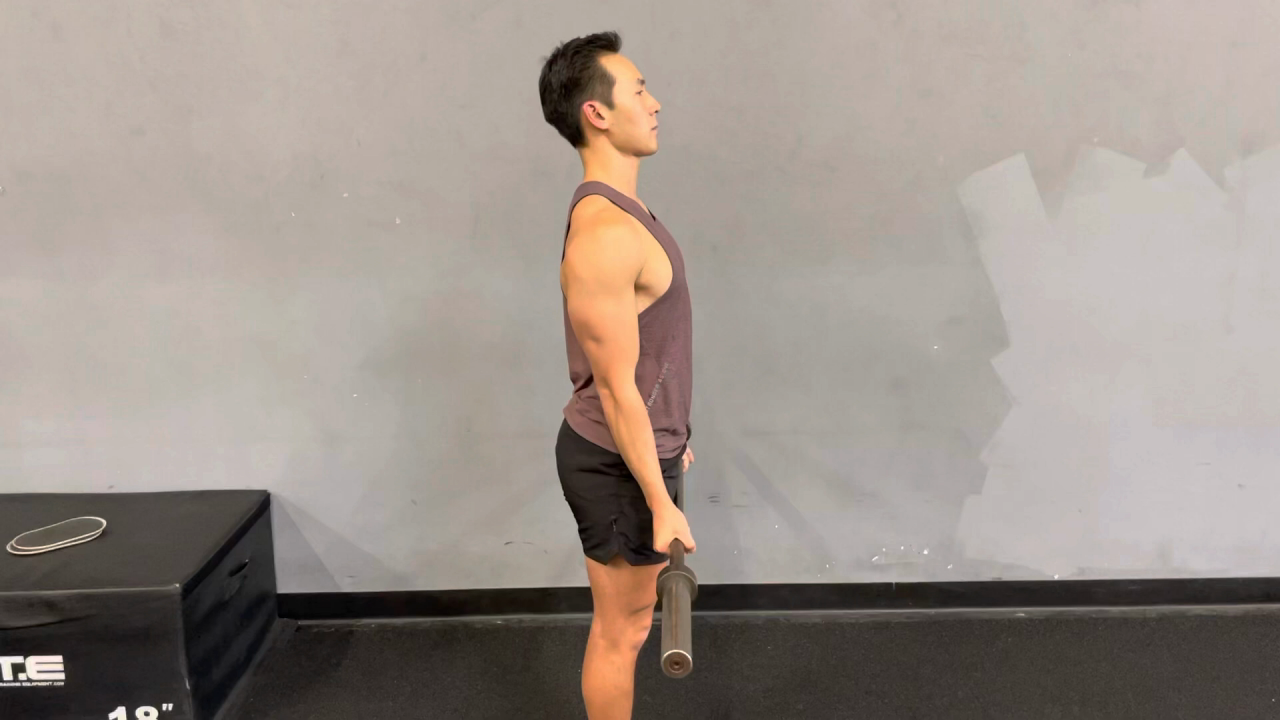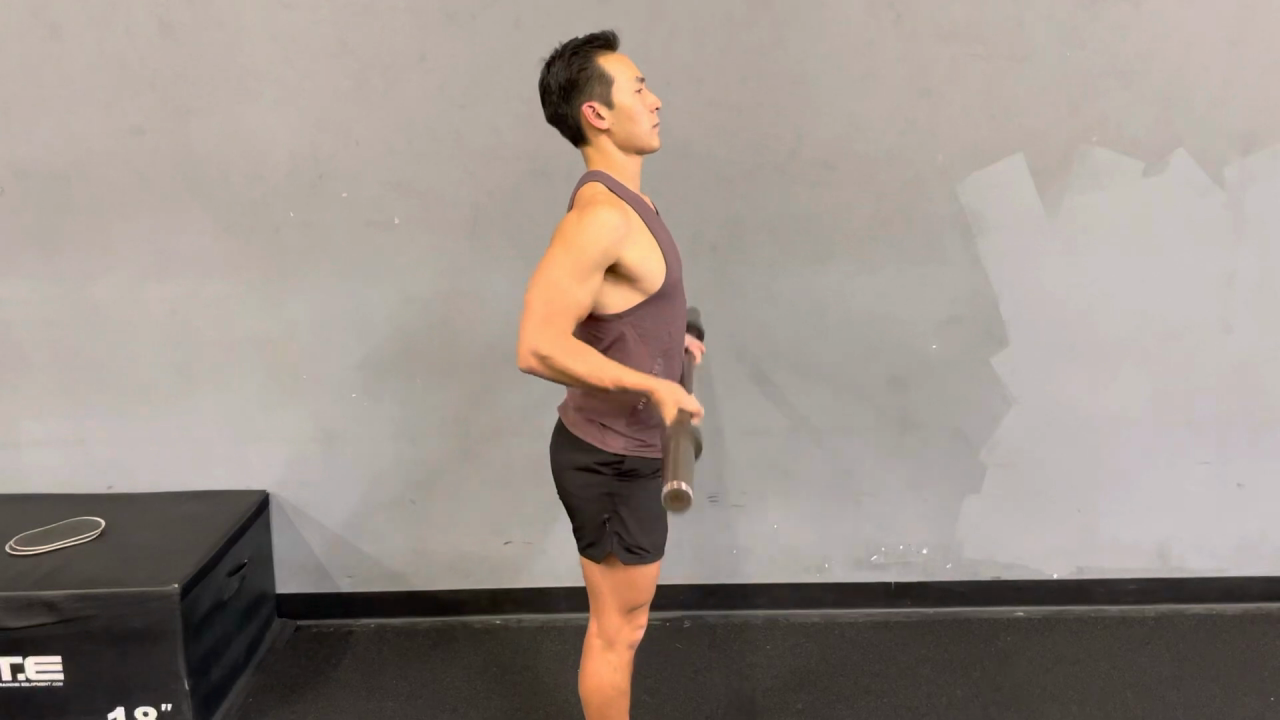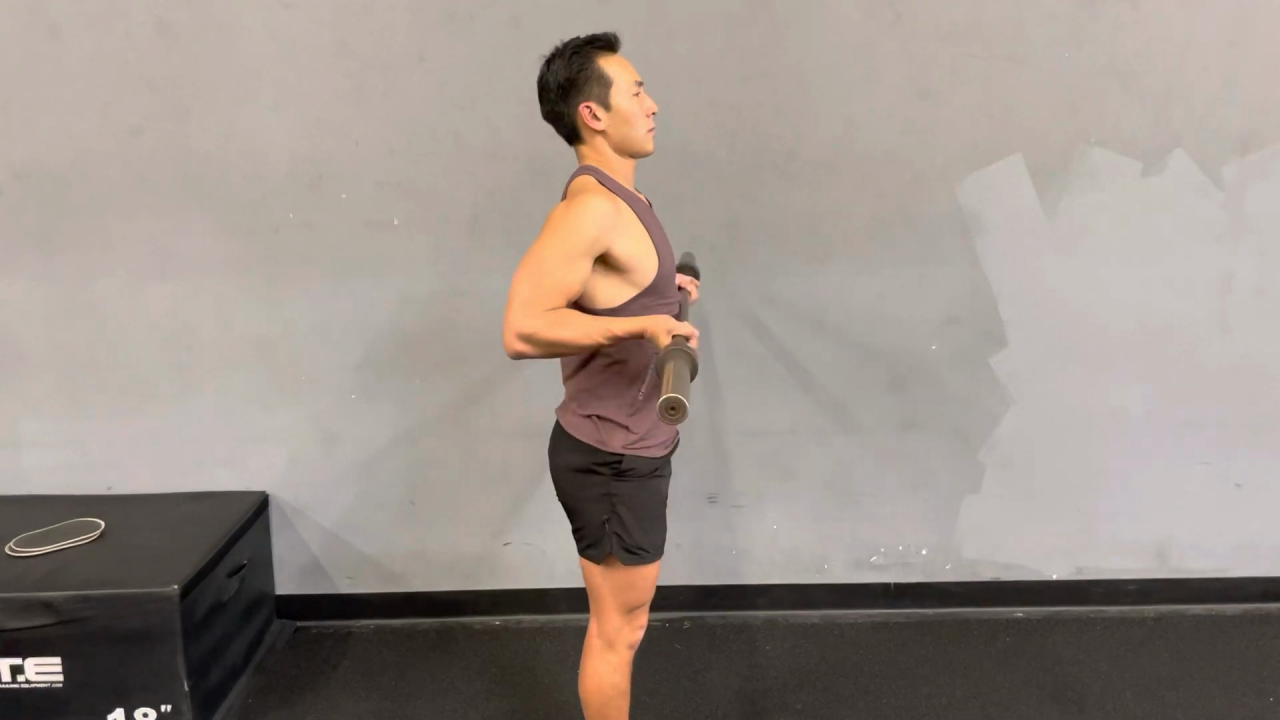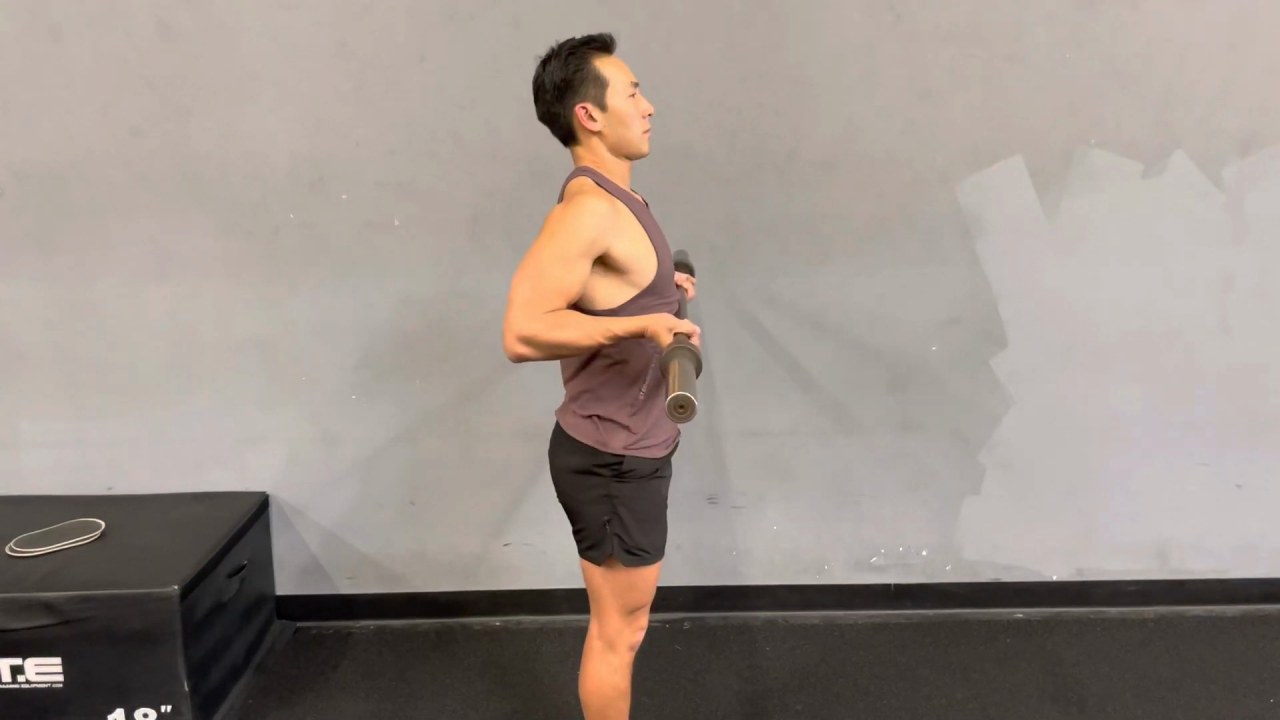
dt=0.5s
person 1, frame 1
left shoulder: (618, 209)
right shoulder: (606, 232)
right elbow: (615, 385)
left wrist: (671, 434)
right wrist: (661, 504)
left hip: (637, 449)
right hip: (619, 462)
left knee: (624, 623)
right knee: (622, 630)
person 1, frame 2
left shoulder: (623, 202)
right shoulder: (601, 215)
right elbow: (538, 346)
left wrist: (672, 340)
right wrist: (653, 386)
left hip: (624, 448)
right hip: (614, 456)
left knee: (620, 623)
right knee: (618, 628)
person 1, frame 3
left shoulder: (618, 198)
right shoulder: (592, 207)
right elbow: (523, 329)
left wrist: (663, 288)
right wrist: (642, 326)
left hip: (629, 447)
right hip: (611, 457)
left knee: (620, 623)
right knee: (618, 629)
person 1, frame 4
left shoulder: (614, 199)
right shoulder: (589, 208)
right elbow: (523, 331)
left wrist: (662, 286)
right wrist: (643, 324)
left hip: (628, 448)
right hip: (612, 458)
left knee: (620, 625)
right knee: (618, 631)
